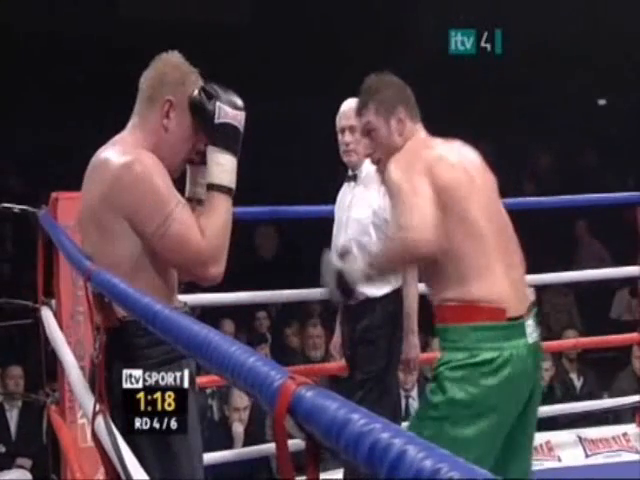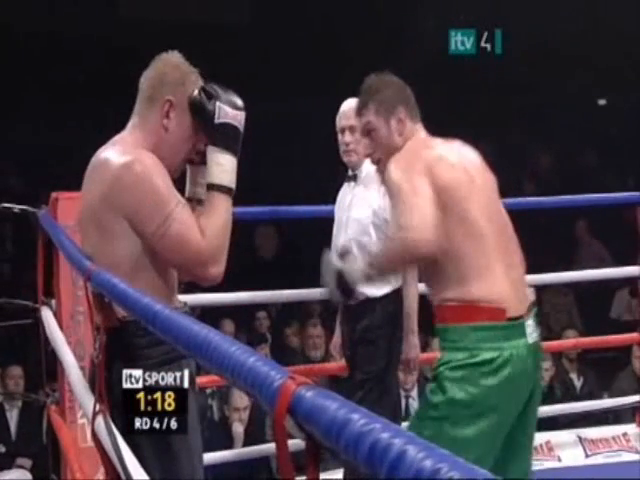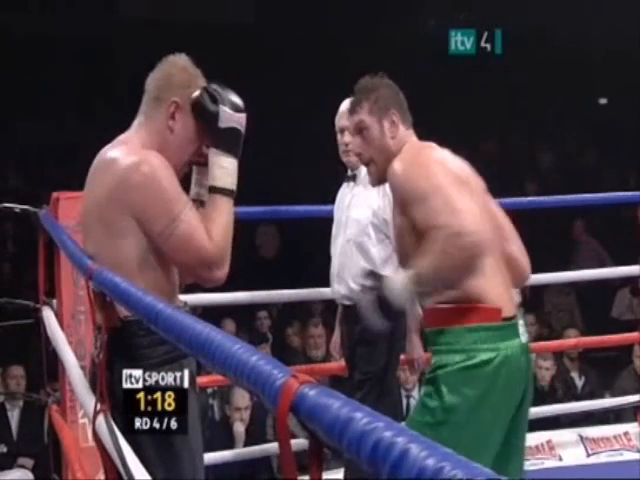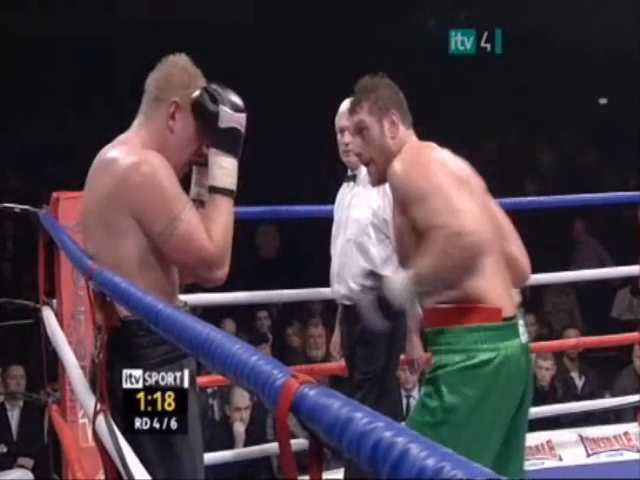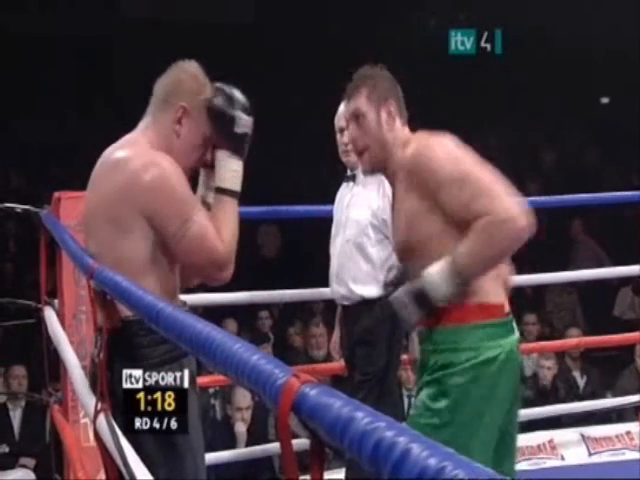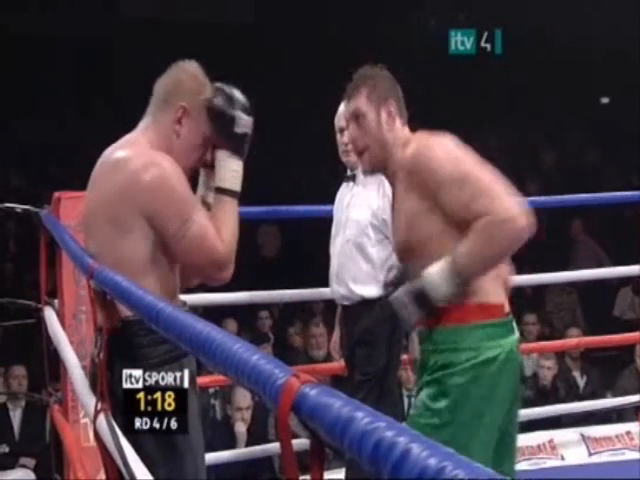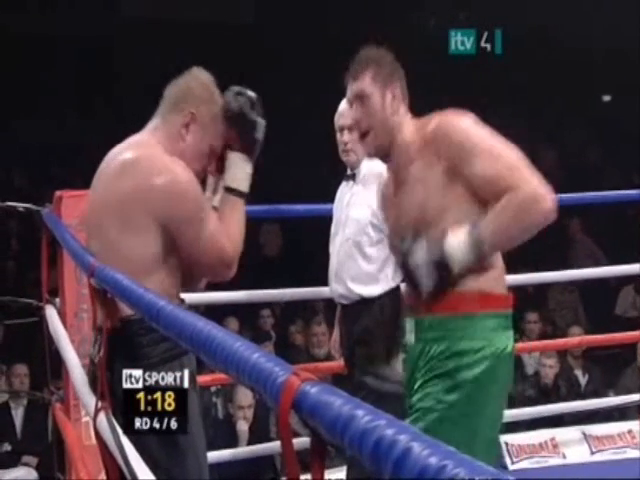
dt=0.3s
person 1, frame 1
left shoulder: (112, 160)
right shoulder: (136, 167)
left elbow: (180, 257)
right elbow: (208, 264)
left wrist: (200, 175)
right wrist: (224, 158)
left hip: (131, 350)
right hip: (148, 354)
person 1, frame 2
left shoulder: (111, 160)
right shoulder: (137, 167)
left elbow: (178, 261)
right elbow: (208, 264)
left wrist: (199, 176)
right wrist: (223, 157)
left hip: (129, 350)
right hip: (148, 355)
person 1, frame 3
left shoulder: (114, 160)
right shoulder: (144, 167)
left elbow: (179, 266)
right elbow: (212, 265)
left wrist: (202, 180)
right wrist: (225, 160)
left hip: (129, 349)
right hip: (150, 353)
person 1, frame 4
left shoulder: (113, 161)
right shoulder: (144, 168)
left elbow: (180, 267)
right elbow: (212, 265)
left wrist: (203, 180)
right wrist: (225, 161)
left hip: (126, 349)
right hip: (150, 353)
person 1, frame 5
left shoulder: (116, 161)
right shoulder: (154, 168)
left elbow: (182, 268)
right elbow: (219, 265)
left wrist: (209, 183)
right wrist: (231, 162)
left hip: (125, 347)
right hip: (151, 350)
person 1, frame 6
left shoulder: (115, 161)
right shoulder: (154, 170)
right elbow: (218, 264)
left wrist: (209, 181)
right wrist: (230, 162)
left hip: (123, 347)
right hip: (151, 351)
person 1, frame 7
left shoulder: (120, 160)
right shoulder: (168, 174)
right elbow: (223, 262)
left wrist: (218, 186)
right wrist: (240, 164)
left hip: (121, 344)
right hip: (151, 348)
person 2, frame 1
left shoulder: (405, 161)
right shoulder: (463, 153)
left elbow: (420, 239)
left wrist: (356, 268)
left hip: (480, 347)
right hip: (521, 338)
person 2, frame 2
left shoulder: (405, 160)
right shoulder: (464, 154)
left elbow: (419, 239)
left wrist: (356, 269)
left hip: (478, 346)
right hip: (521, 338)
person 2, frame 3
left shoulder: (408, 164)
right shoulder: (448, 162)
left elbow: (468, 239)
right elbow: (518, 267)
left wrist: (399, 287)
left hip: (472, 349)
right hip: (508, 342)
person 2, frame 4
left shoulder: (409, 164)
right shoulder: (446, 163)
left elbow: (467, 239)
right elbow: (518, 267)
left wrist: (399, 287)
left hip: (473, 350)
right hip: (508, 342)
person 2, frame 5
left shoulder: (422, 153)
right shoulder: (412, 176)
left elbow: (514, 219)
left wrist: (433, 282)
left hip: (468, 348)
right hip: (489, 341)
person 2, frame 6
left shoulder: (425, 153)
right shoulder: (402, 185)
left elbow: (512, 220)
left wrist: (435, 283)
left hip: (469, 347)
right hip: (476, 345)
person 2, frame 7
left shoulder: (446, 133)
right shoulder: (391, 186)
left elbow: (537, 200)
left wrist: (454, 250)
left hip: (467, 337)
right hip: (433, 338)
person 3, frame 1
left shoulder: (387, 184)
right shoulder: (345, 191)
left elbow: (409, 262)
left wrist: (411, 334)
right wrist: (340, 325)
left hip: (382, 311)
right hip: (354, 311)
left knee: (369, 411)
right knee: (377, 408)
person 3, frame 2
left shoulder: (388, 184)
right shoulder: (345, 191)
left elbow: (410, 263)
left wrist: (411, 334)
right wrist: (340, 324)
left hip: (382, 311)
right hip: (354, 311)
left knee: (367, 411)
right knee: (378, 408)
person 3, frame 3
left shoulder: (386, 185)
right shoulder: (344, 191)
left wrist: (412, 332)
right wrist: (339, 324)
left hip: (380, 312)
right hip: (353, 312)
left knee: (366, 410)
right knee: (379, 408)
person 3, frame 4
left shoulder: (387, 184)
right shoulder: (345, 190)
right wrist: (339, 324)
left hip: (381, 312)
right hip: (353, 312)
left knee: (366, 410)
right knee: (380, 407)
person 3, frame 5
left shoulder: (386, 183)
right shoulder: (344, 190)
right wrist: (339, 323)
left hip: (379, 312)
right hip: (353, 312)
left knee: (366, 409)
right knee: (380, 407)
person 3, frame 6
left shoulder: (386, 182)
right shoulder: (344, 190)
right wrist: (339, 322)
left hip: (379, 312)
right hip: (353, 311)
left knee: (368, 409)
right knee: (380, 406)
person 3, frame 7
left shoulder: (385, 180)
right shoulder: (344, 188)
left wrist: (405, 318)
right wrist: (339, 319)
left hip: (379, 310)
right hip: (353, 310)
left knee: (369, 407)
right knee: (379, 405)
